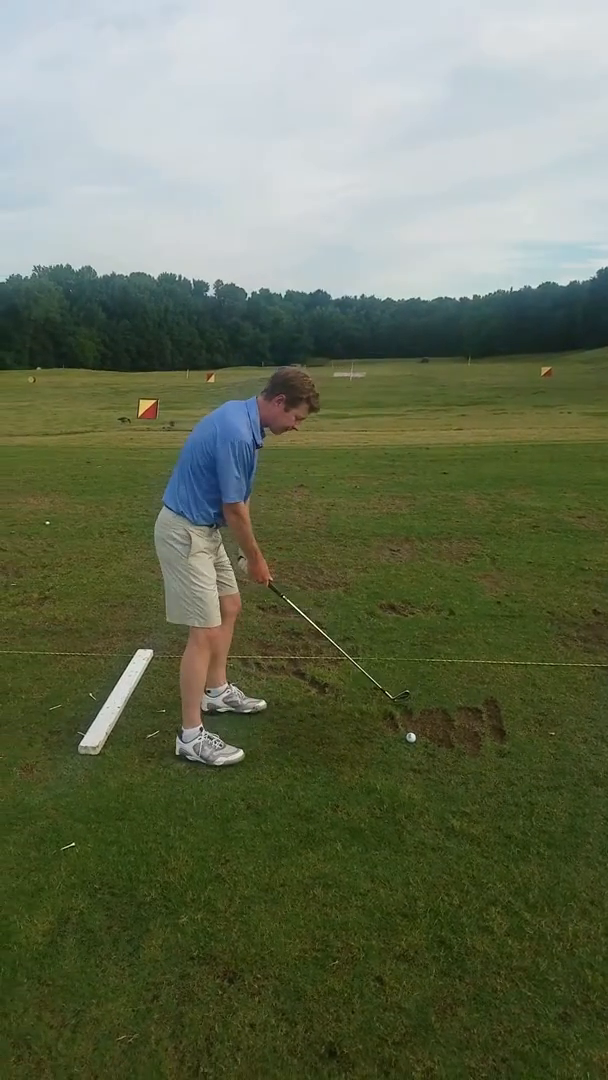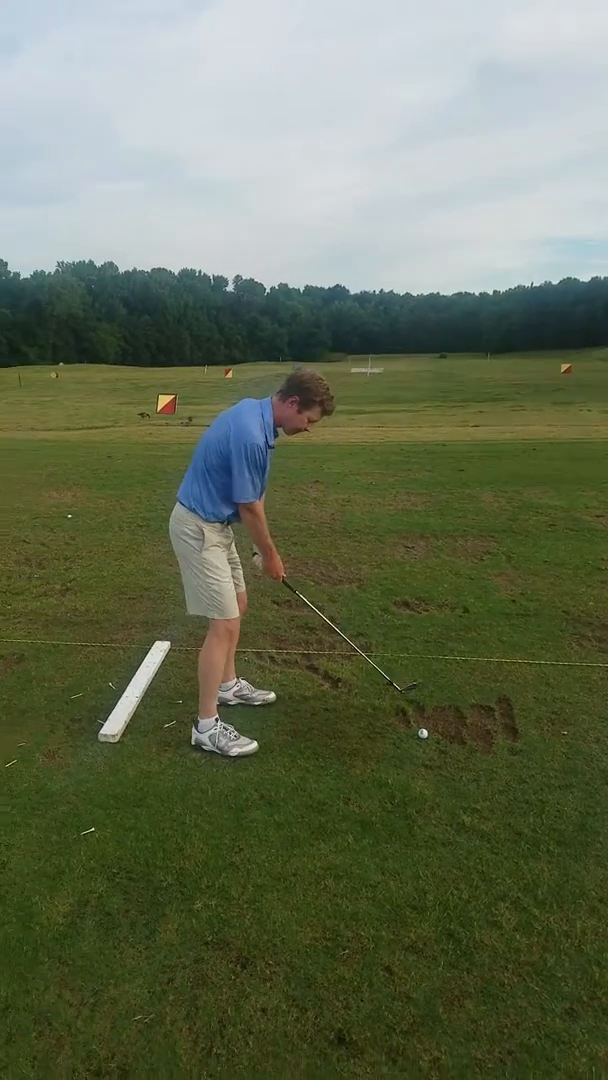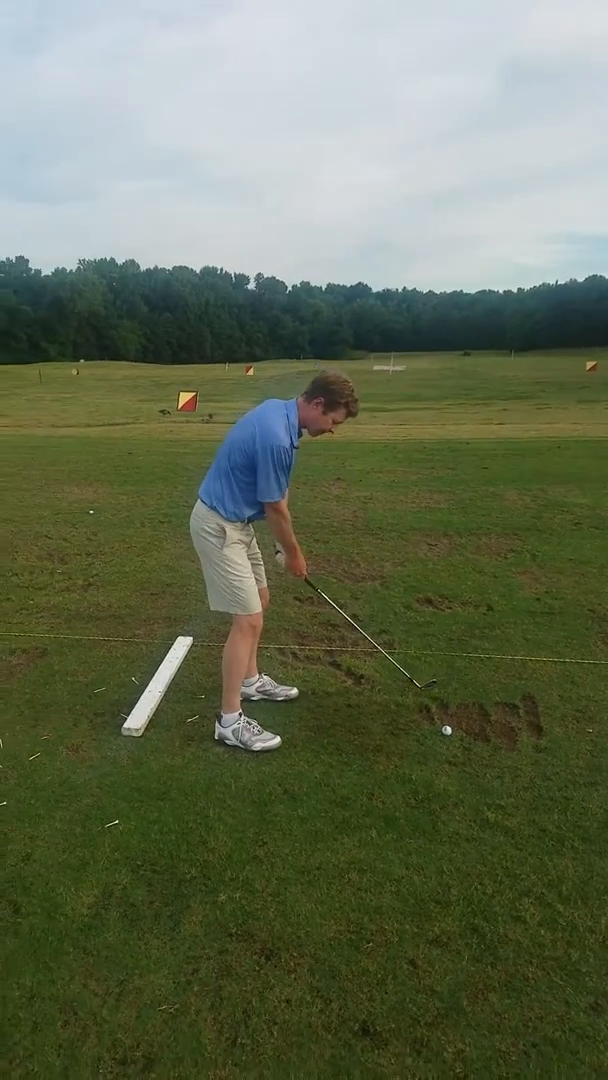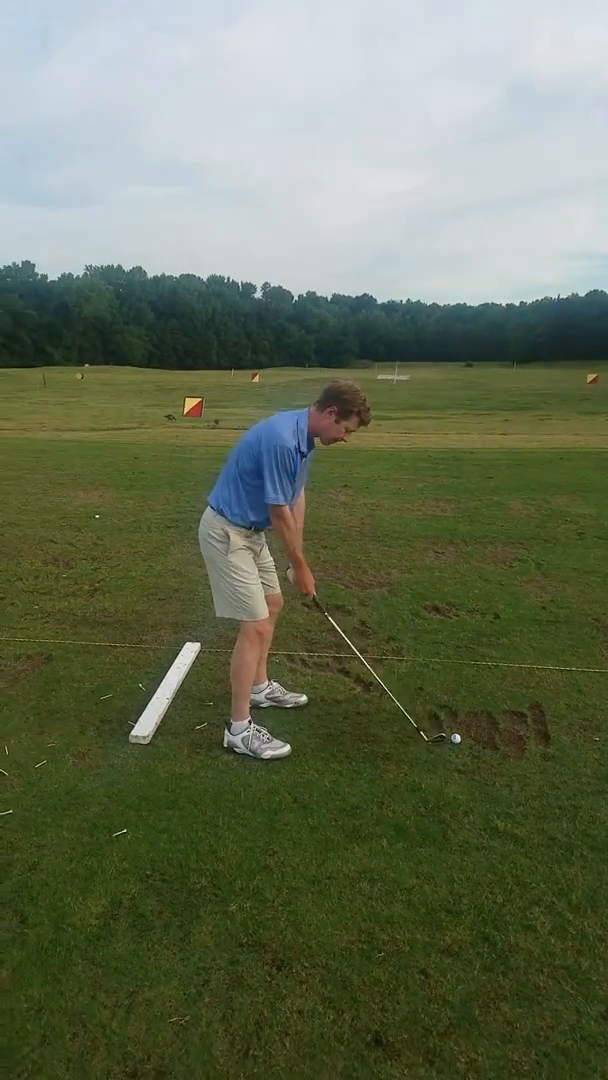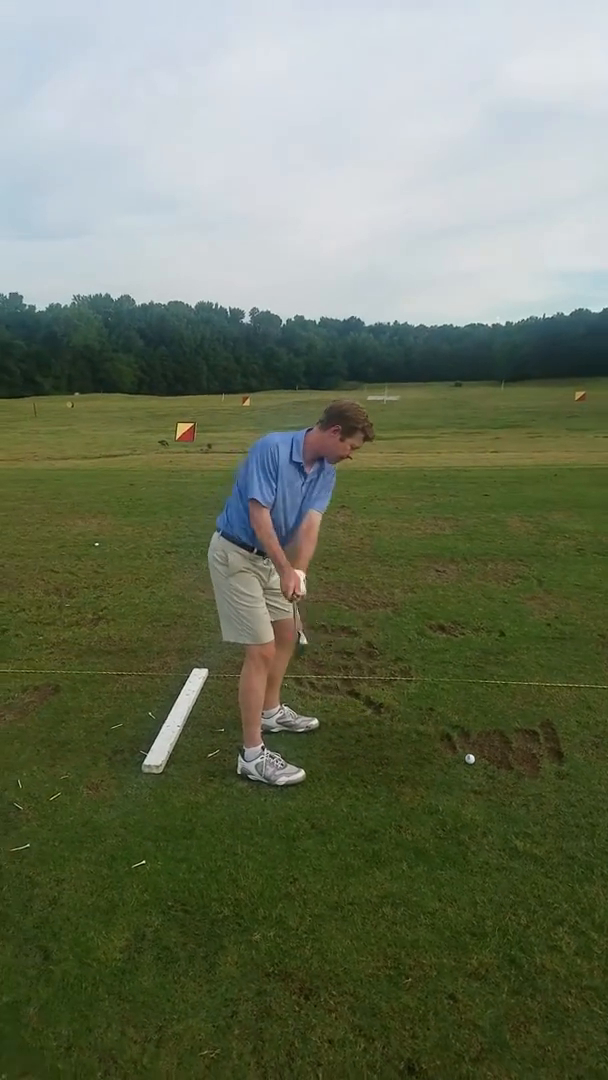
dt=0.2s
person 1, frame 1
left shoulder: (238, 411)
right shoulder: (238, 436)
right elbow: (235, 509)
left wrist: (249, 553)
right wrist: (255, 559)
left hip: (202, 527)
right hip: (185, 532)
left knee: (229, 606)
right knee: (205, 631)
left ankle: (217, 690)
right ankle: (191, 735)
person 1, frame 2
left shoulder: (253, 409)
right shoulder: (251, 438)
right elbow: (250, 507)
left wrist: (261, 546)
right wrist: (270, 555)
left hip: (214, 523)
right hip: (198, 528)
left knee: (236, 605)
right knee: (224, 623)
left ankle: (228, 685)
right ankle: (207, 725)
person 1, frame 3
left shoulder: (279, 410)
right shoulder: (275, 438)
left elbow: (278, 492)
right elbow: (275, 507)
left wrist: (286, 545)
right wrist: (294, 553)
left hip: (236, 521)
right hip: (219, 526)
left knee: (258, 599)
right knee: (248, 618)
left ankle: (250, 680)
right ankle: (230, 720)
person 1, frame 4
left shoulder: (305, 438)
right shoulder: (280, 438)
left elbow: (295, 498)
right elbow: (278, 511)
left wrist: (298, 558)
right wrist: (300, 566)
left hip: (251, 530)
right hip: (226, 532)
left knee: (271, 604)
right knee: (255, 625)
left ankle: (259, 686)
right ankle: (239, 728)
person 1, frame 5
left shoulder: (326, 473)
right shoulder: (271, 447)
left elbow: (312, 522)
right elbow: (258, 511)
left wrist: (299, 572)
right wrist: (284, 570)
left hip: (268, 556)
right hip: (236, 554)
left knee: (287, 630)
right knee: (262, 650)
left ankle: (271, 711)
right ankle: (252, 755)
